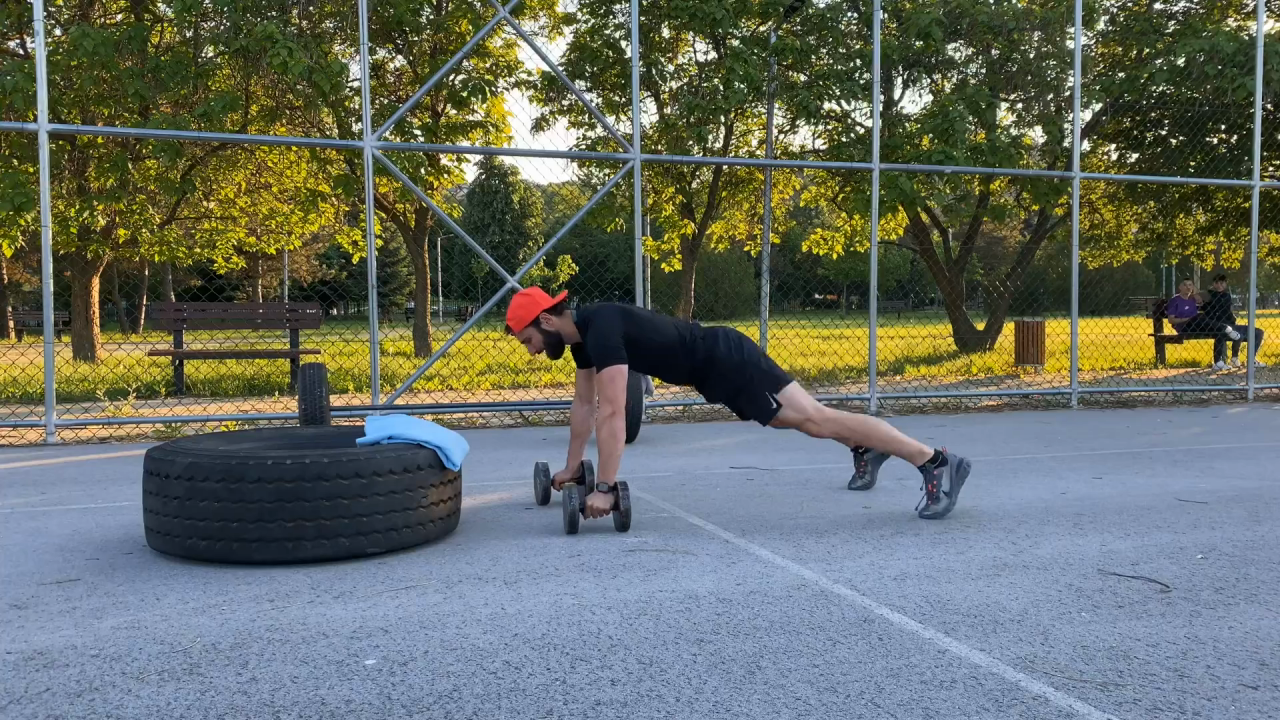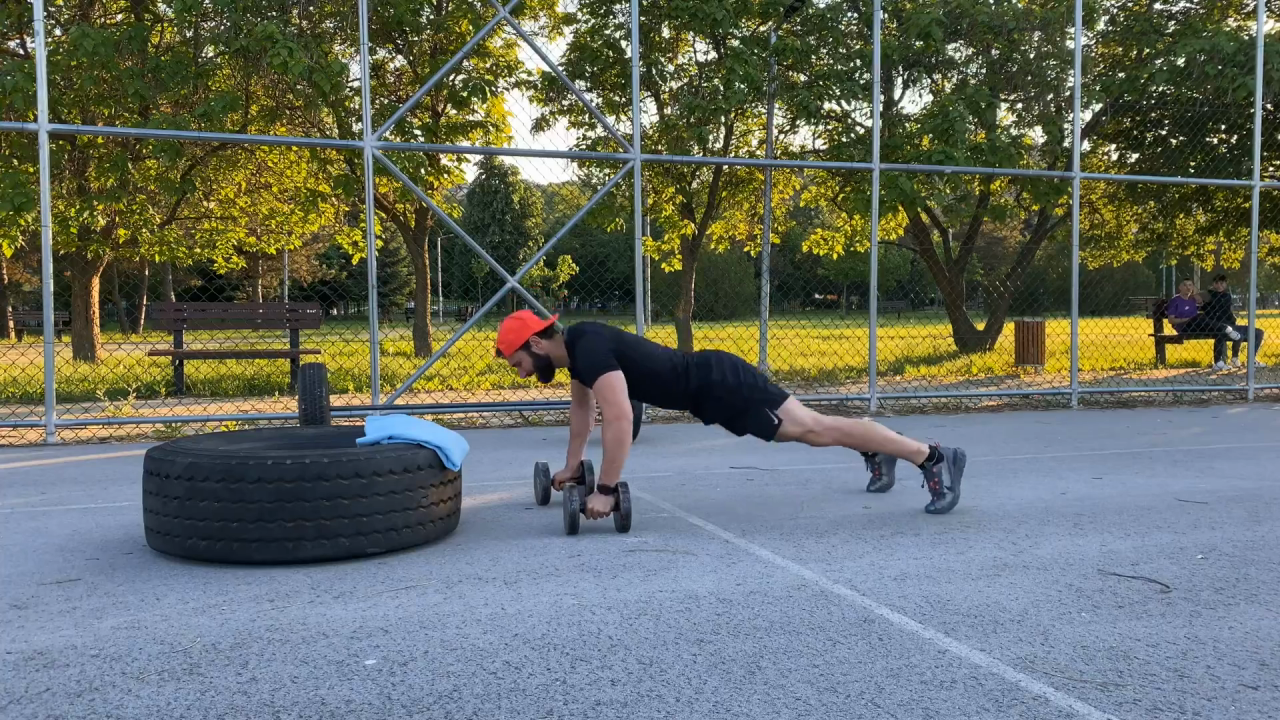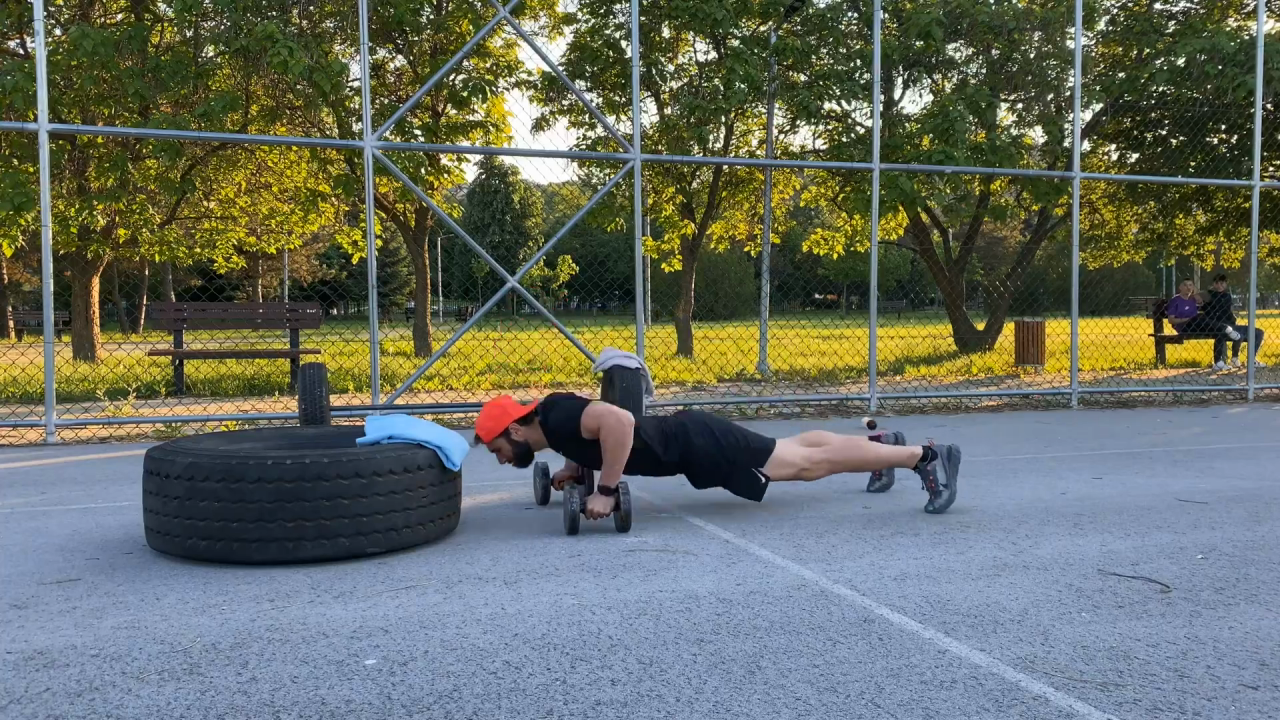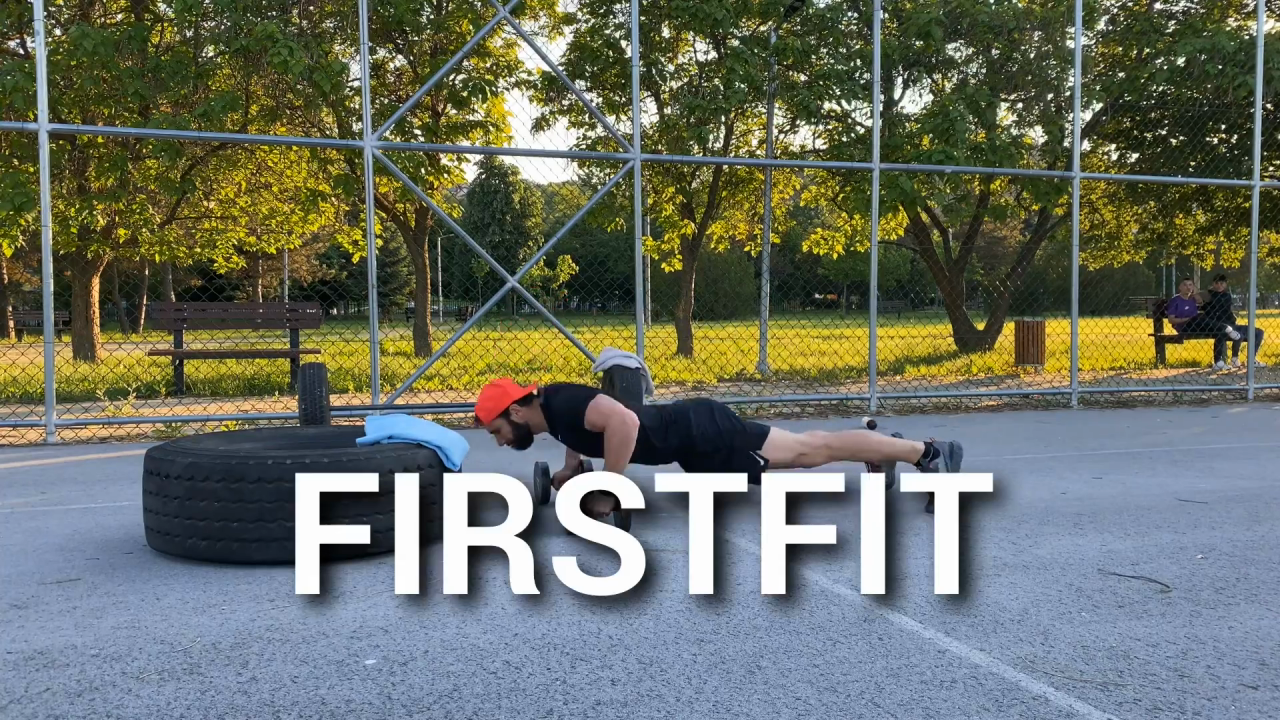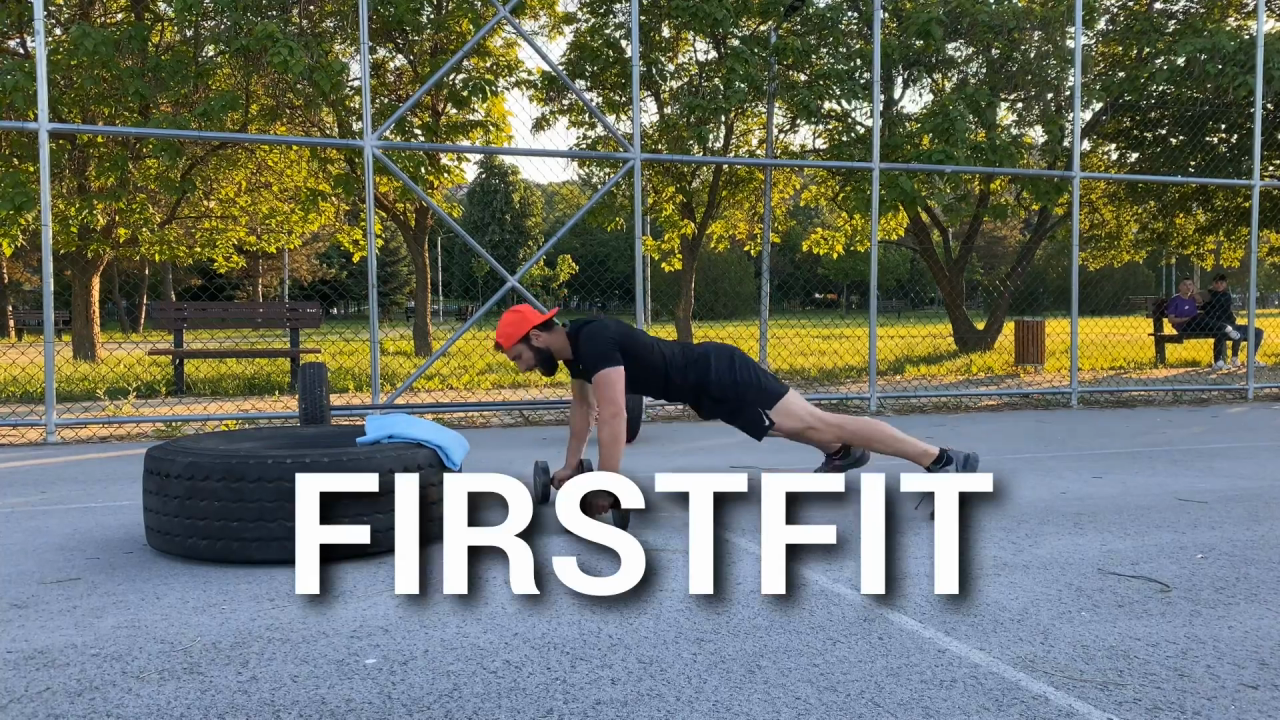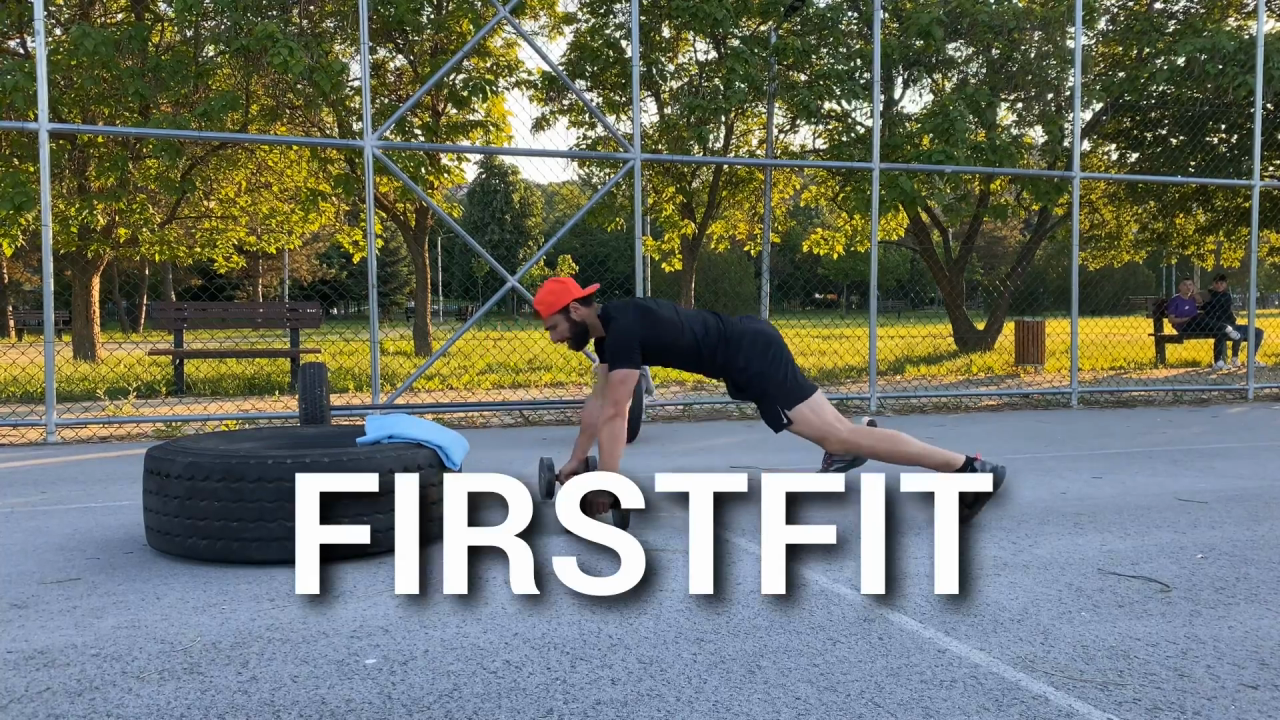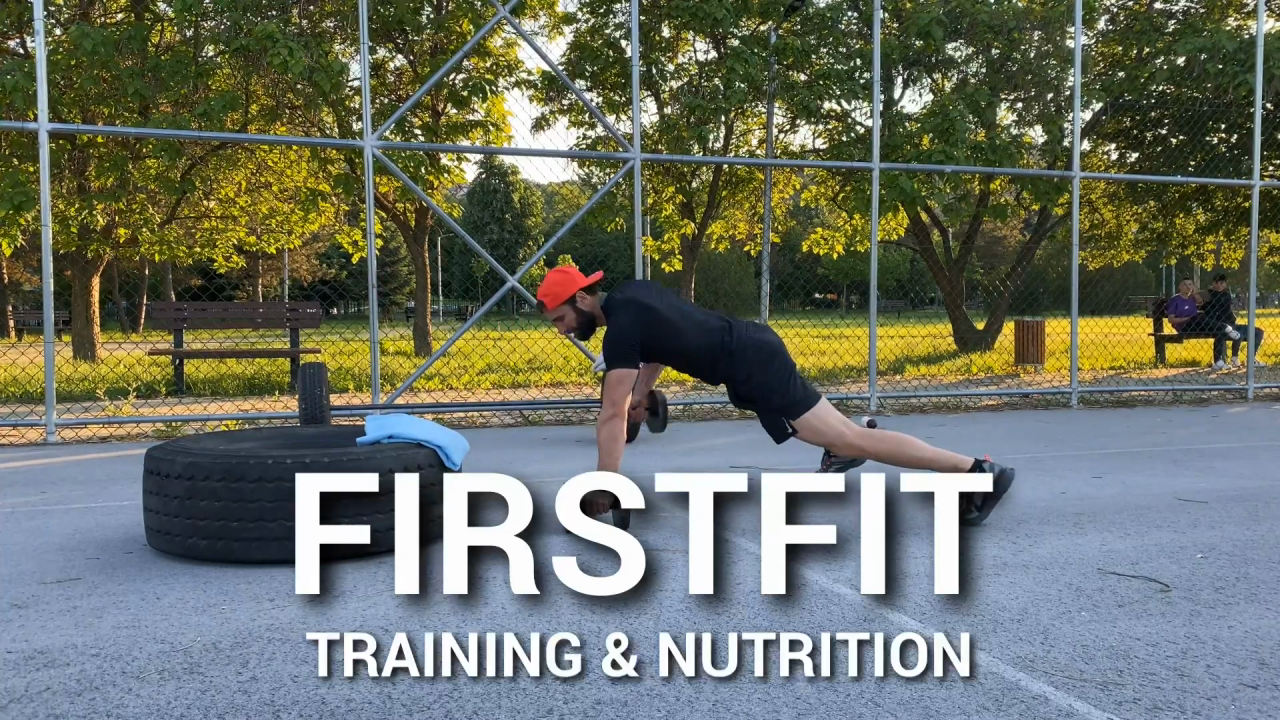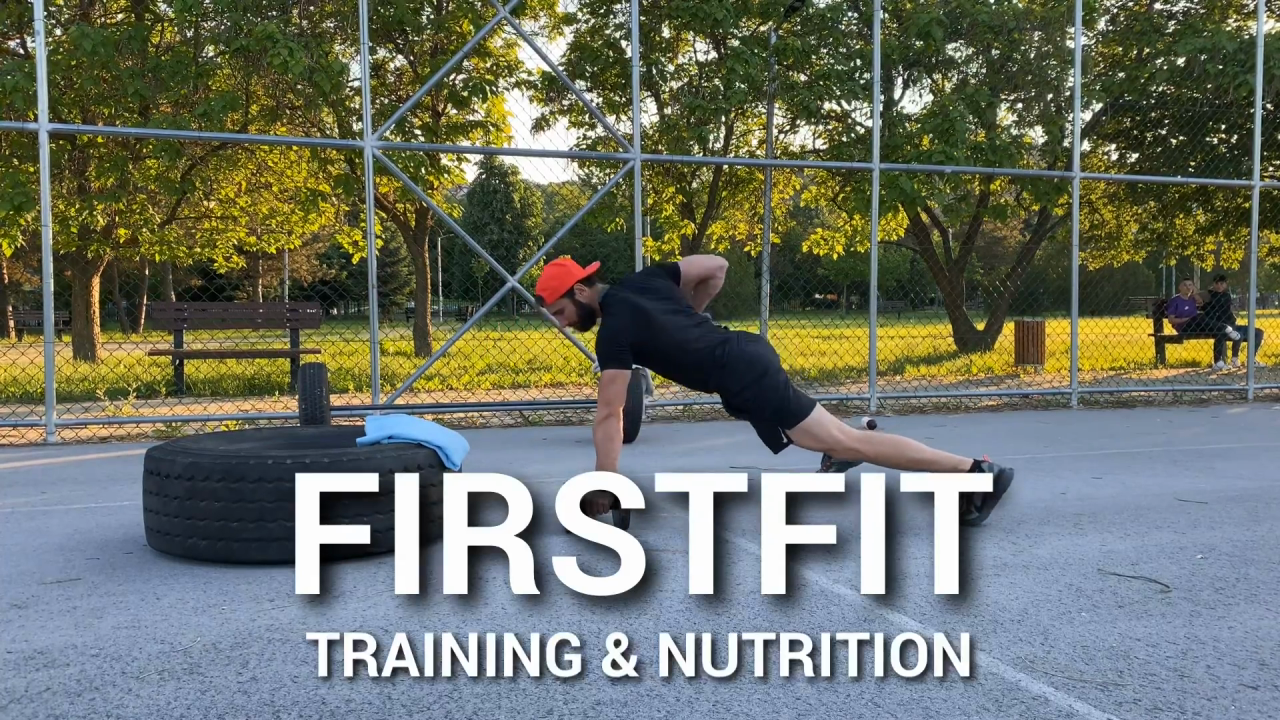
dt=0.3s
person 1, frame 1
left shoulder: (600, 328)
right shoulder: (582, 334)
left elbow: (612, 413)
right elbow: (584, 402)
left wrist: (604, 489)
right wrist: (571, 467)
left hip: (724, 358)
right hip: (714, 365)
left knee: (816, 418)
right knee: (784, 417)
left ankle: (938, 463)
right ankle: (866, 453)
person 1, frame 2
left shoulder: (588, 347)
right shoulder: (575, 348)
left elbow: (619, 417)
right elbow: (581, 405)
left wrist: (605, 491)
right wrist: (570, 466)
left hip: (717, 384)
right hip: (708, 381)
left knee: (814, 429)
right knee: (795, 426)
left ankle: (935, 458)
right ankle: (877, 451)
person 1, frame 3
left shoulder: (558, 424)
right shoulder: (553, 413)
left elbow: (619, 421)
right elbow: (587, 398)
left wrist: (606, 491)
right wrist: (573, 465)
left hip: (699, 448)
right hip: (686, 434)
left knee: (810, 464)
right knee: (792, 446)
left ankle: (928, 456)
right ankle: (880, 441)
person 1, frame 4
left shoulder: (562, 408)
right shoulder: (554, 402)
left elbow: (625, 421)
left wrist: (608, 490)
right wrist: (571, 466)
left hip: (698, 435)
right hip: (688, 422)
left knee: (808, 451)
right knee: (798, 442)
left ankle: (929, 452)
right ankle: (880, 438)
person 1, frame 5
left shoulder: (594, 338)
right shoulder: (576, 347)
left elbow: (613, 415)
right elbow: (583, 406)
left wrist: (610, 489)
right wrist: (570, 465)
left hip: (719, 373)
right hip: (707, 373)
left knee: (817, 425)
left ankle: (945, 460)
right ankle: (844, 450)
person 1, frame 6
left shoulder: (622, 330)
right shoulder: (611, 326)
left elbow: (615, 414)
right elbow: (598, 400)
left wrist: (607, 490)
right wrist: (575, 462)
left hip: (751, 355)
right hip: (746, 339)
left knee: (839, 433)
left ankle: (970, 469)
right ankle: (843, 452)
person 1, frame 7
left shoulder: (620, 328)
right shoulder: (629, 291)
left elbow: (612, 415)
left wrist: (605, 491)
right wrist: (646, 390)
left hip: (752, 365)
right hip: (753, 342)
left knee: (849, 436)
left ankle: (978, 471)
right ankle: (837, 452)
person 1, frame 8
left shoulder: (614, 328)
right shoulder: (644, 279)
left elbow: (608, 416)
right elbow: (717, 266)
left wrist: (604, 491)
left hip: (745, 377)
right hip: (748, 348)
left knee: (850, 442)
left ankle: (978, 472)
right ankle: (837, 454)
